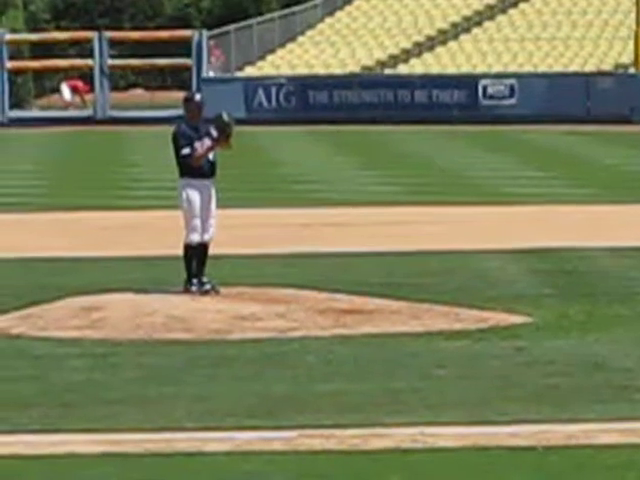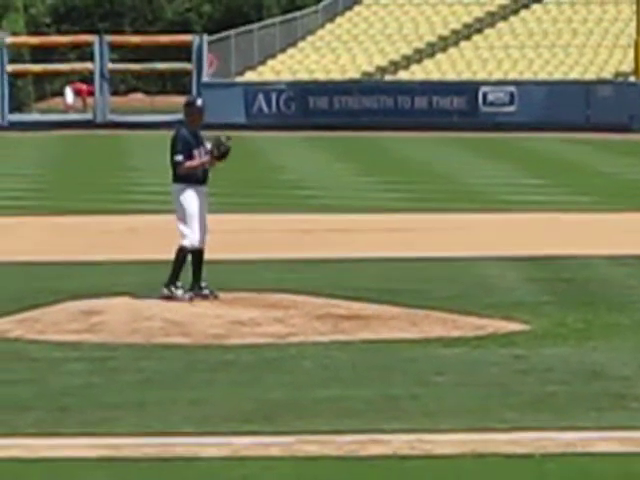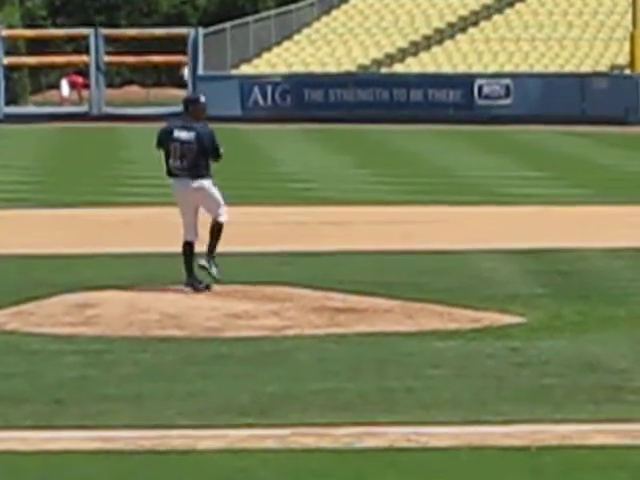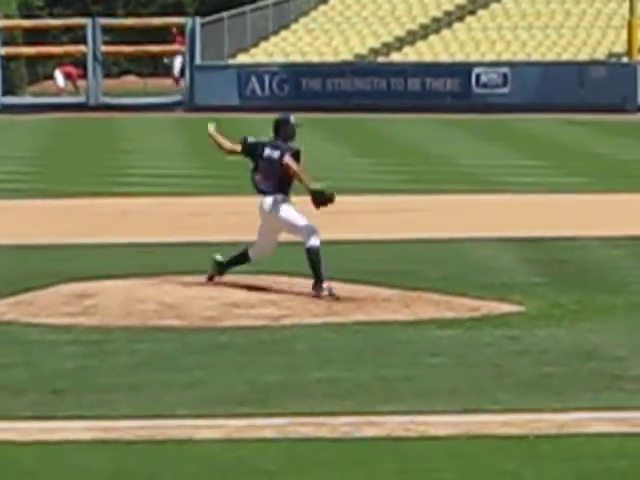
dt=1s
person 1, frame 1
left shoulder: (206, 127)
right shoulder: (181, 131)
left elbow: (226, 145)
right elbow: (193, 160)
left wrist: (224, 134)
right wrist: (212, 145)
left hip: (208, 183)
right hip: (191, 185)
left knee: (207, 233)
right knee: (193, 234)
left ankle: (201, 277)
right ankle: (190, 280)
person 1, frame 2
left shoulder: (198, 135)
right shoulder: (181, 136)
left elbow: (209, 160)
right elbow: (180, 168)
left wrist: (217, 154)
right wrist: (205, 161)
left hip: (199, 189)
right hip: (185, 190)
left knee: (200, 239)
right knee: (190, 237)
left ankle: (197, 284)
right ankle: (171, 284)
person 1, frame 3
left shoulder: (168, 129)
right shoulder: (205, 131)
left elbow: (160, 146)
right elbow: (216, 158)
left hip: (178, 185)
right hip: (200, 183)
left knee: (190, 232)
right knee: (220, 214)
left ankle: (191, 278)
right ankle: (209, 258)
person 1, frame 4
left shoulder: (260, 146)
right shoulder: (289, 150)
left elbow: (229, 148)
right elbow: (288, 164)
left wrist: (213, 133)
right wrist: (311, 188)
left hip: (266, 204)
right hip: (277, 203)
left knee: (260, 249)
right knee: (311, 234)
left ankle: (222, 266)
right ankle: (319, 284)
